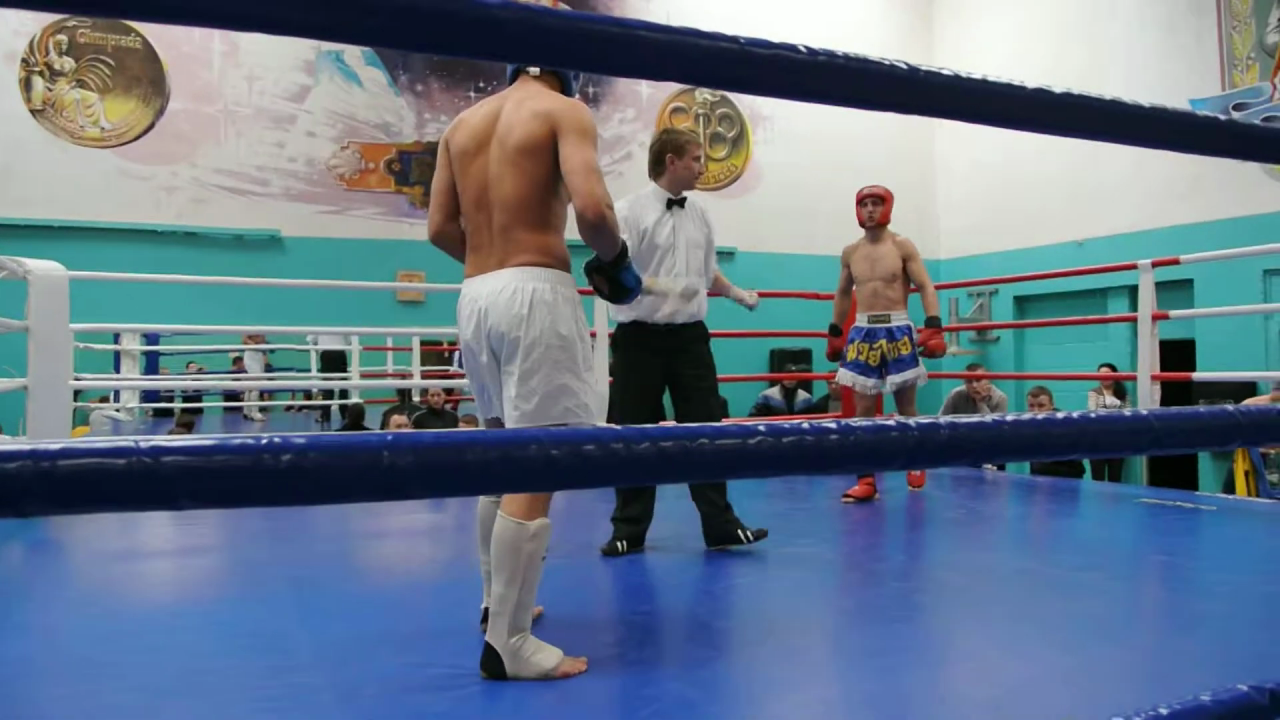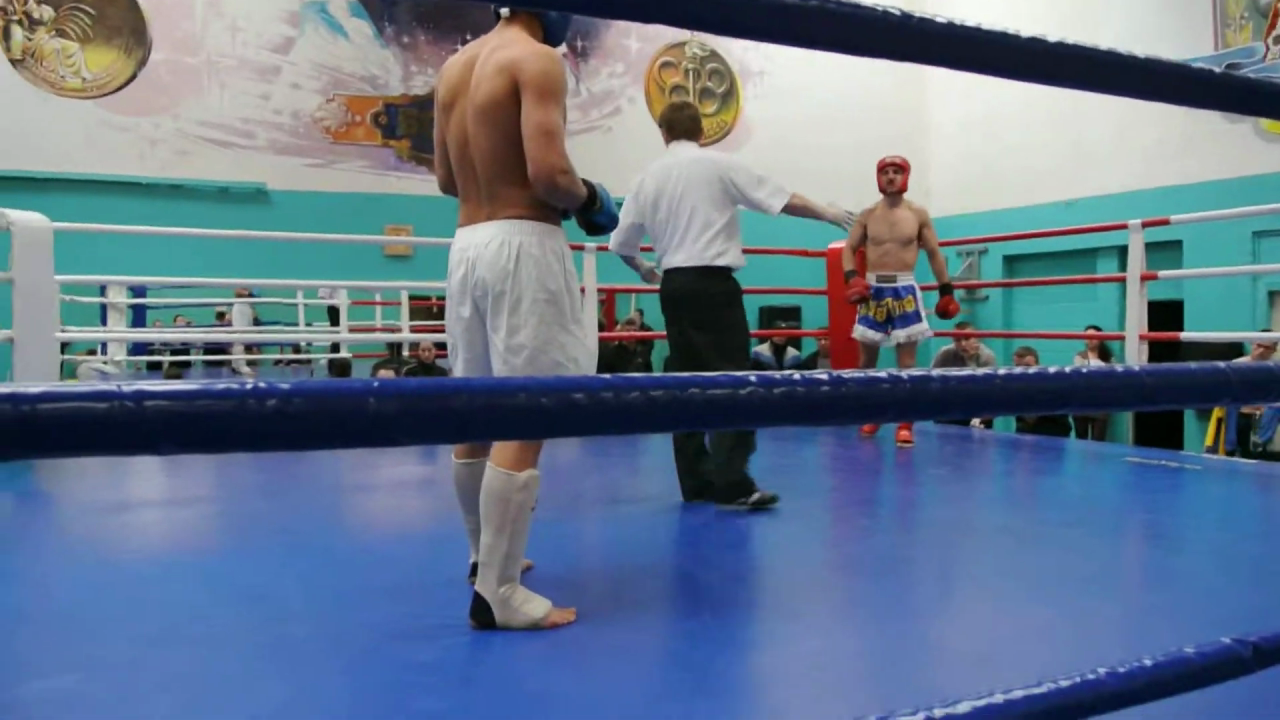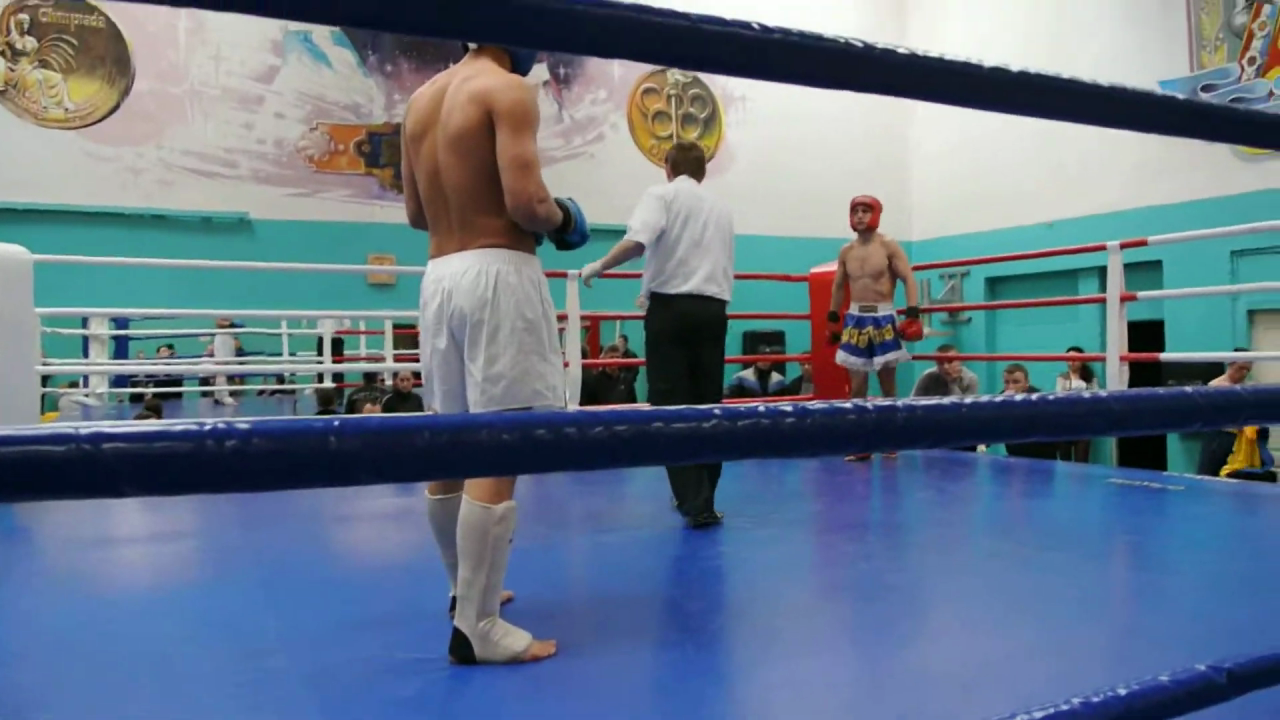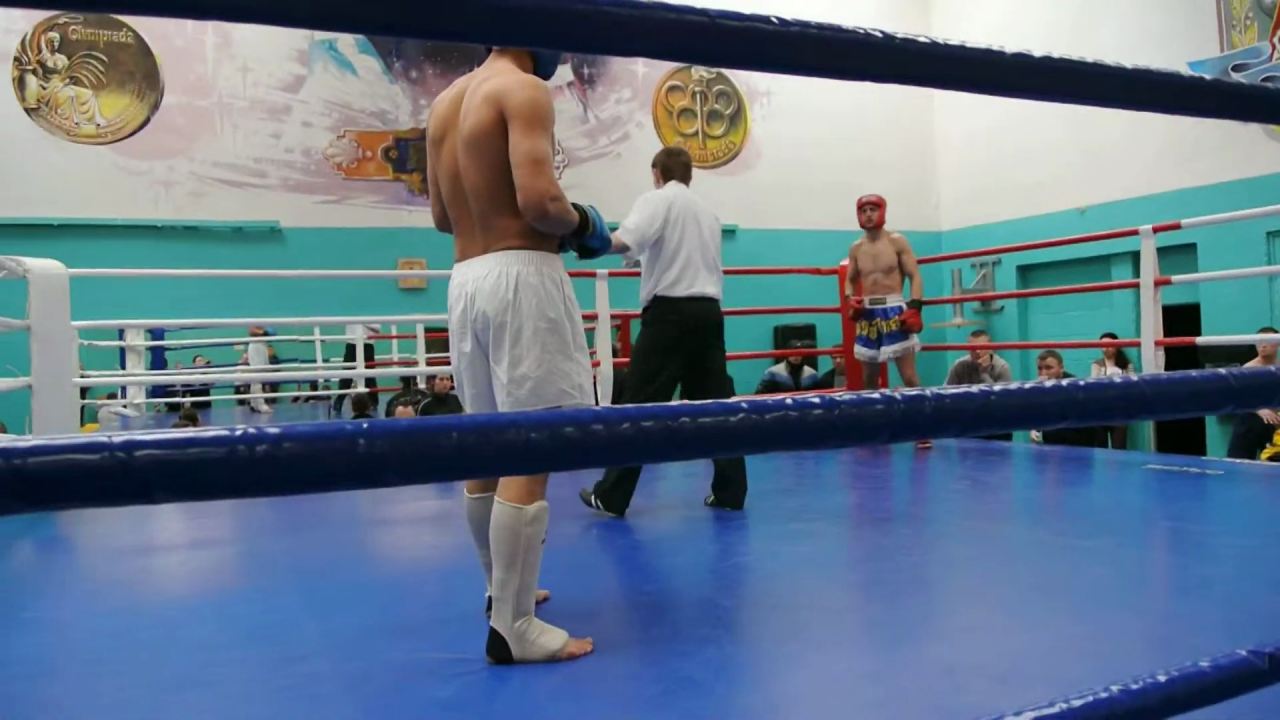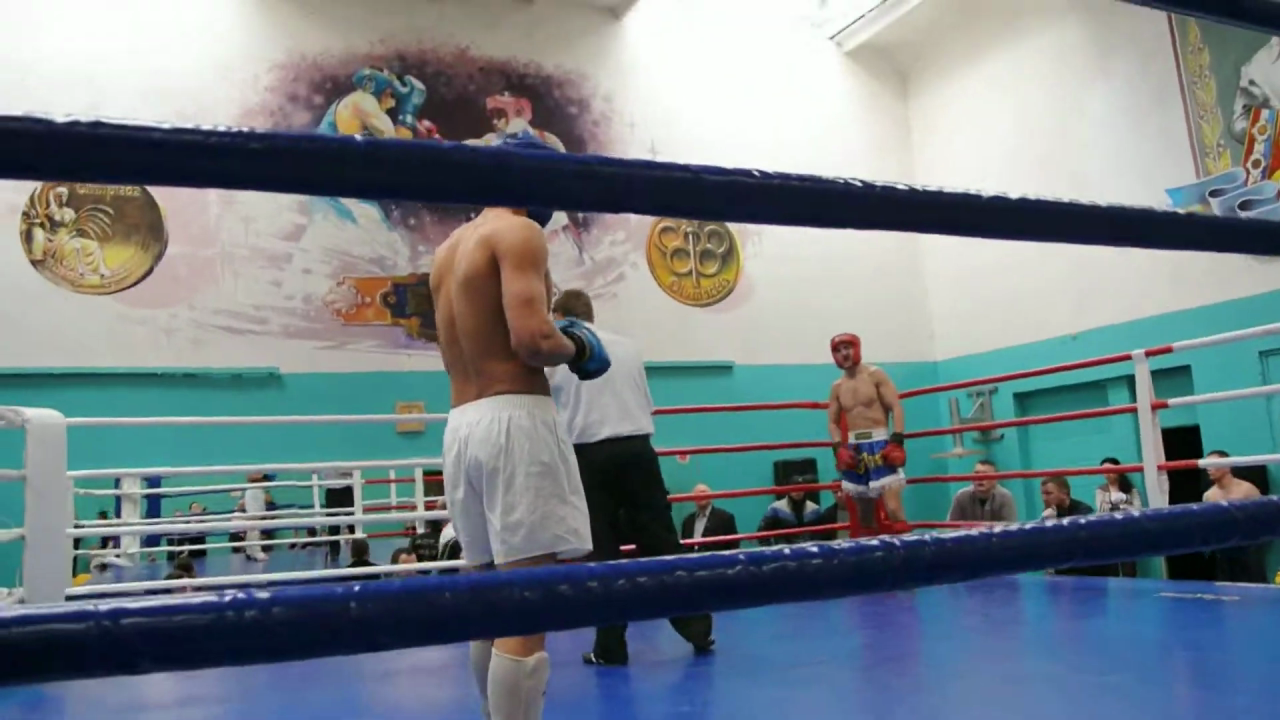
dt=0.7s
person 1, frame 1
left shoulder: (462, 124)
right shoulder: (566, 111)
left elbow: (439, 228)
right elbow: (593, 207)
right wrist: (615, 260)
left hip: (475, 298)
right hip: (536, 294)
left ankle: (498, 604)
right ankle: (508, 644)
person 1, frame 2
left shoulder: (453, 68)
right shoulder: (536, 60)
right elbow: (549, 172)
right wrist: (589, 198)
left hip: (468, 244)
right hip: (523, 246)
left ankle: (485, 556)
right ankle: (497, 593)
person 1, frame 3
left shoulder: (421, 98)
right shoulder: (508, 90)
right elbow: (526, 201)
right wrist: (565, 221)
left hip: (440, 278)
right hip: (498, 276)
left ankle: (466, 591)
right ankle: (477, 628)
person 1, frame 4
left shoulder: (445, 102)
right shoulder: (524, 90)
right elbow: (539, 199)
right wrist: (583, 223)
left hip: (467, 279)
right hip: (521, 276)
left ankle: (503, 591)
right ankle: (512, 628)
person 1, frame 5
left shoulder: (448, 249)
right shoulder: (517, 232)
right elbow: (533, 338)
right wrist: (576, 346)
left hip: (463, 427)
right hip: (516, 421)
person 2, frame 1
left shoulder: (697, 213)
right shoulder: (631, 211)
left elbow: (706, 268)
left wrist: (735, 293)
right wrist: (659, 291)
left hip: (690, 335)
right hip: (641, 337)
left knee: (705, 427)
right knee: (635, 433)
left ankle: (720, 524)
right ankle: (629, 529)
person 2, frame 2
left shoulder: (649, 176)
right shoulder: (719, 164)
left elbow: (621, 243)
right elbow: (781, 199)
left wrist: (644, 269)
right wrist: (826, 214)
left hip: (674, 284)
right hip: (711, 283)
left knee: (688, 378)
right knee: (732, 375)
left ankle: (698, 477)
right ankle: (730, 480)
person 2, frame 3
left shoulder: (662, 195)
right shoulder: (721, 209)
left elbow: (637, 241)
left wrist: (598, 266)
left hip: (671, 309)
right hip: (712, 310)
left knee: (671, 404)
right knee: (706, 403)
left ankle: (697, 501)
right ankle: (701, 497)
person 2, frame 4
left shoulder: (658, 199)
right shoulder: (707, 211)
left elbow: (628, 240)
left hip: (669, 311)
right hip: (708, 310)
left knee: (643, 402)
right knee: (715, 402)
left ankle: (611, 494)
right ankle: (730, 490)
person 2, frame 5
right shoulder: (626, 348)
right elbow: (646, 403)
left hip: (591, 456)
right hip: (637, 449)
left knee: (600, 553)
right knee: (661, 544)
left ankle: (610, 646)
right ankle: (698, 627)
person 3, frame 1
left shoulder: (904, 246)
right shoulder: (850, 254)
left elbow: (926, 288)
right elbow: (843, 294)
left wrist: (934, 328)
right wrist: (835, 332)
left hip: (898, 330)
right hip: (862, 331)
left knee: (906, 407)
right knee: (864, 410)
left ankle: (915, 464)
right ankle: (867, 481)
person 3, frame 2
left shoulder: (918, 214)
right shoulder: (867, 215)
left elbow: (934, 254)
right elbow: (849, 249)
left wrist: (946, 292)
right wrist: (852, 278)
left hip: (904, 290)
right hip: (873, 290)
left knee: (906, 364)
right knee: (866, 361)
left ankle: (905, 425)
person 3, frame 3
left shoulder: (888, 246)
right shoulder: (846, 251)
left elbow: (909, 280)
right elbow: (839, 287)
left wrist: (912, 315)
right wrist: (832, 320)
left hip: (883, 319)
right hip: (854, 319)
left knee: (888, 388)
right knee: (857, 386)
person 3, frame 4
left shoulder: (896, 241)
right shoulder: (856, 248)
left elbow: (915, 276)
right elbow: (850, 280)
left wrist: (915, 308)
right wrist: (850, 298)
left hip: (894, 311)
right hip: (868, 314)
left knee: (909, 376)
right knee: (869, 378)
person 3, frame 5
left shoulder: (875, 375)
right shoulder: (837, 387)
left elbow: (896, 408)
right elbow: (833, 422)
left wrist: (897, 442)
right wrist: (839, 448)
left hip: (879, 445)
right hip: (854, 449)
left knee: (893, 509)
